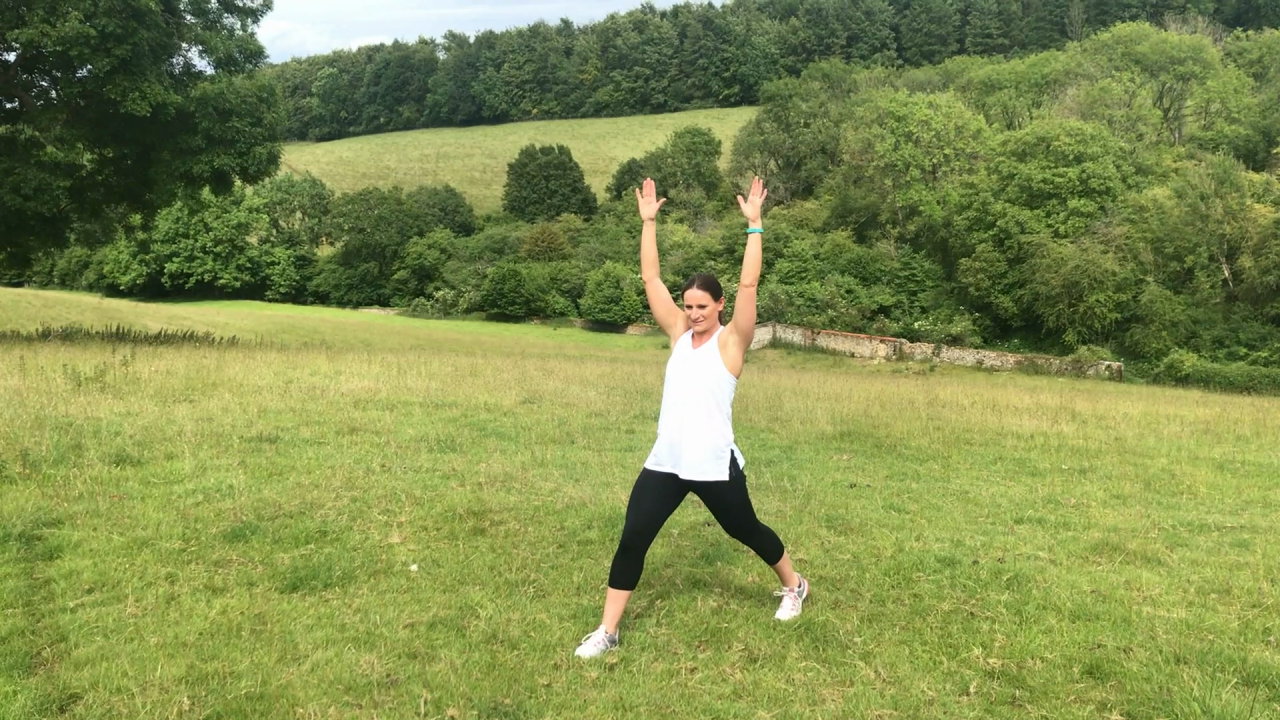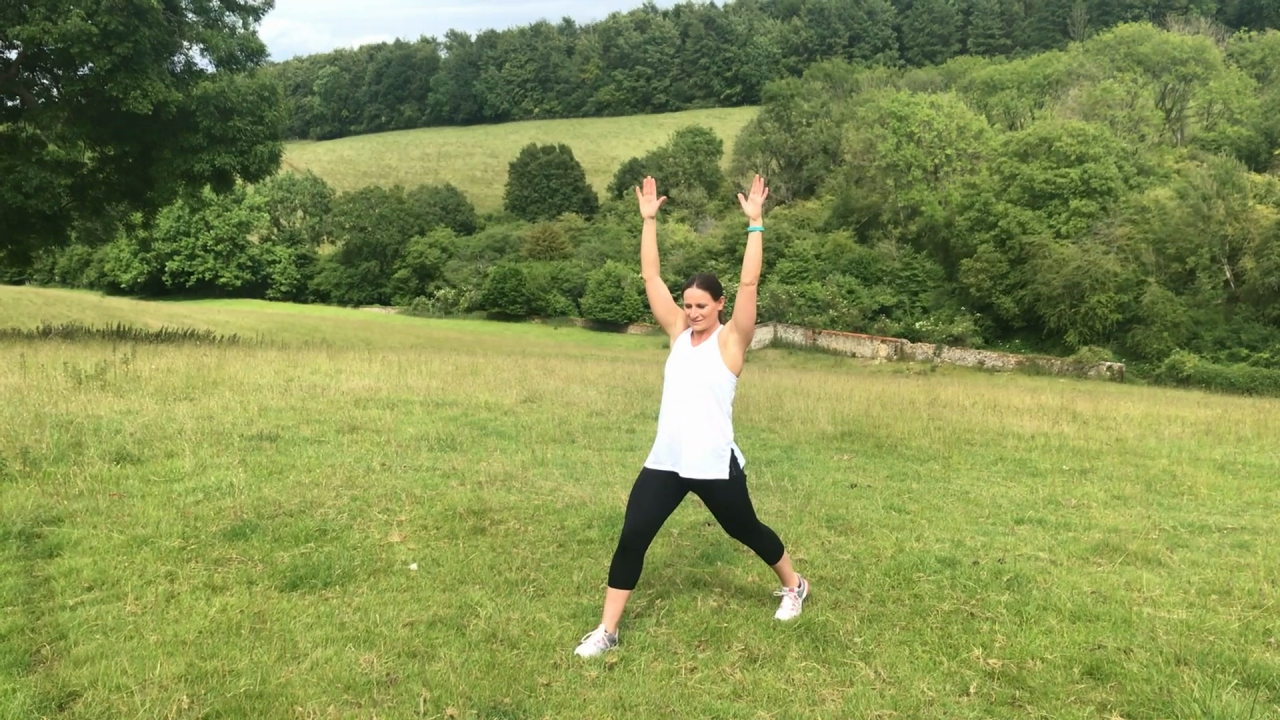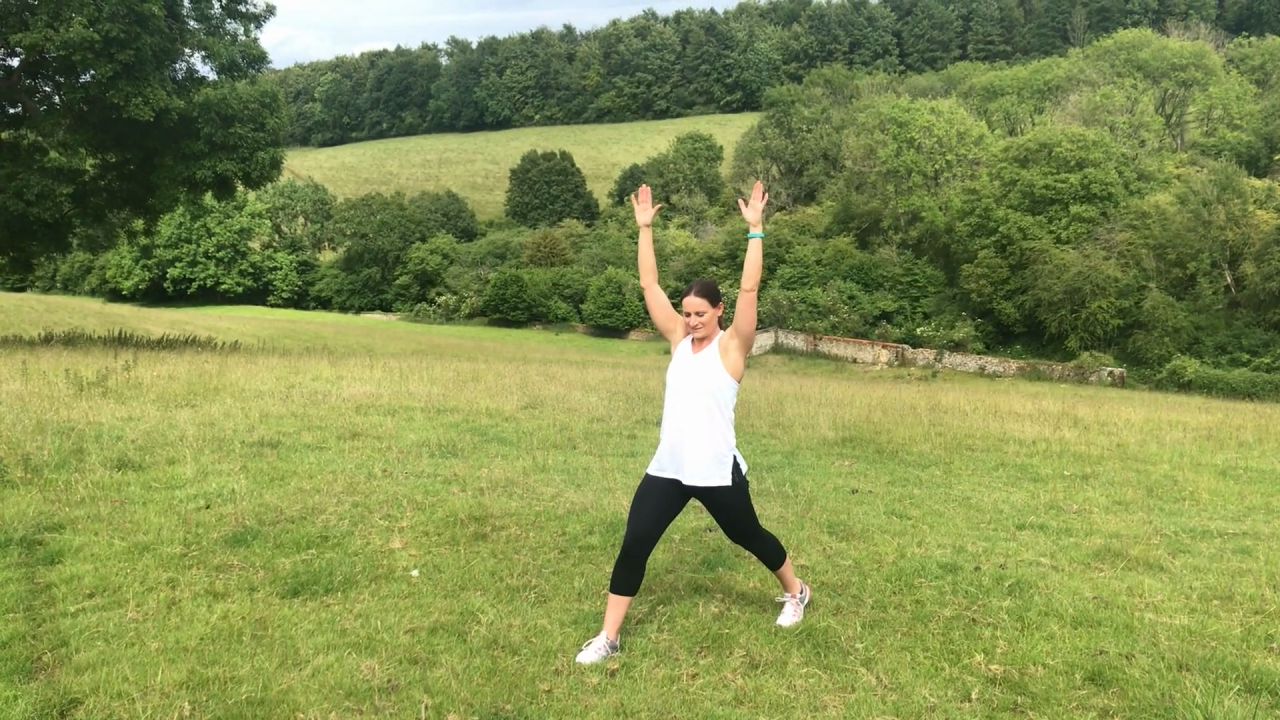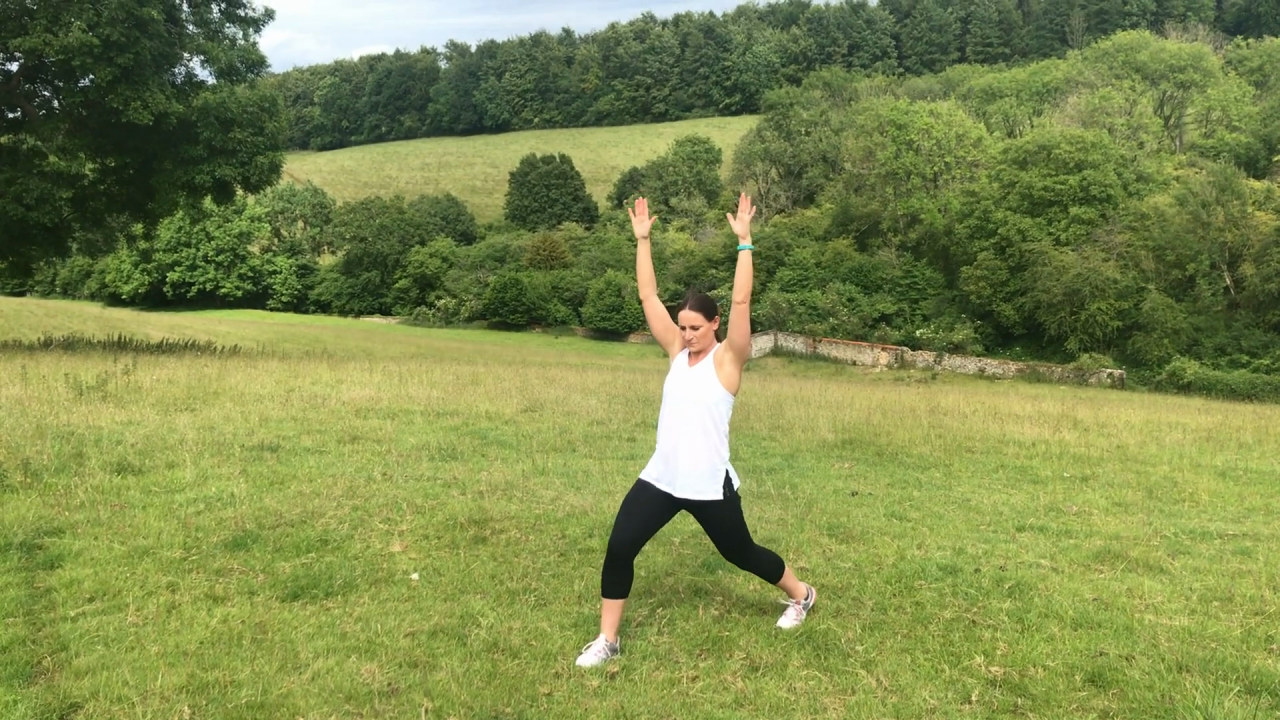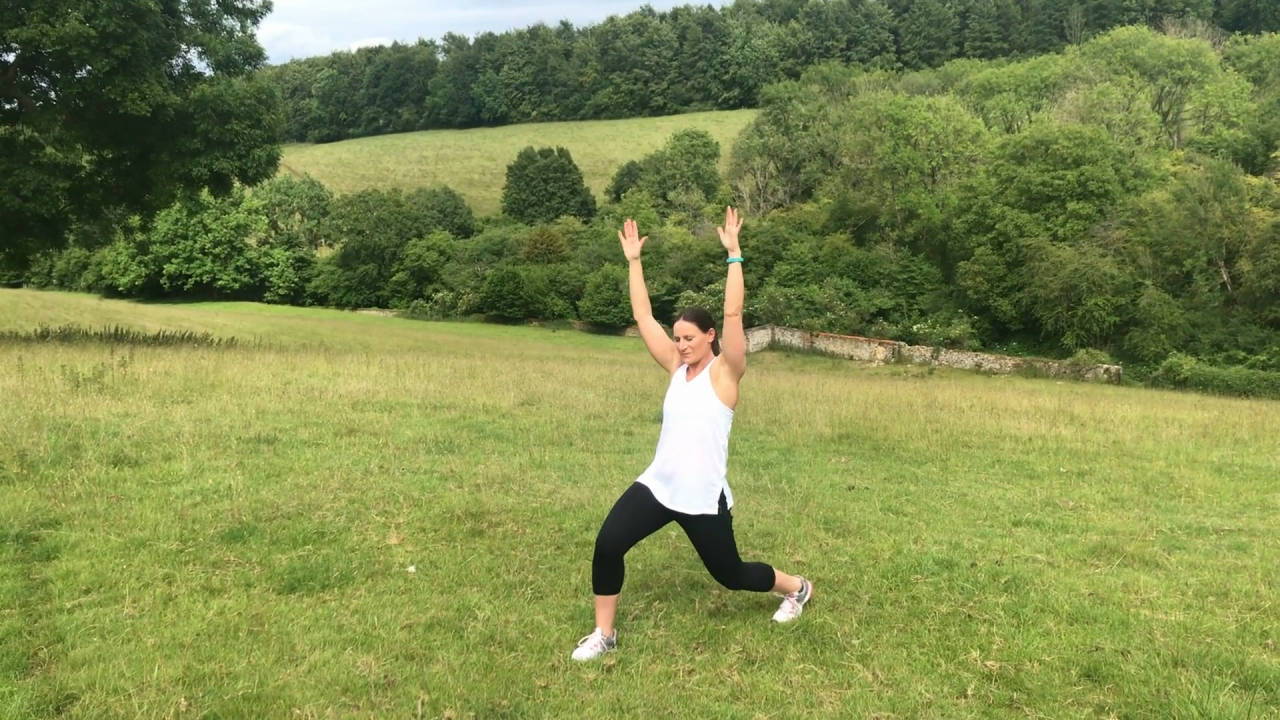
dt=0.7s
person 1, frame 1
left shoulder: (731, 341)
right shoulder: (679, 332)
left elbow: (749, 285)
right elbow: (651, 278)
left wrist: (754, 224)
right wrist: (648, 221)
left hip: (715, 466)
right hip: (666, 462)
left knee: (747, 531)
right knee: (632, 540)
left ankle: (794, 585)
right ankle: (607, 632)
person 1, frame 2
left shoulder: (731, 340)
right shoulder: (678, 332)
left elbow: (749, 283)
right elbow: (651, 277)
left wrist: (755, 222)
right wrist: (648, 220)
left hip: (715, 465)
right hip: (665, 461)
left knee: (747, 531)
right knee: (631, 539)
left ankle: (794, 585)
right ankle: (606, 631)
person 1, frame 3
left shoulder: (731, 346)
right shoulder: (679, 338)
left elbow: (748, 289)
right elbow: (649, 284)
left wrist: (755, 229)
right wrist: (644, 228)
left hip: (717, 471)
right hip: (668, 468)
left knee: (750, 536)
right knee: (633, 546)
left ankle: (796, 591)
right ankle: (608, 637)
person 1, frame 4
left shoulder: (727, 359)
right shoulder: (677, 352)
left elbow: (741, 301)
right elbow: (648, 296)
left wrist: (744, 241)
right wrist: (642, 239)
left hip: (709, 484)
right hip: (661, 477)
left knee: (742, 553)
right knee: (619, 548)
left ankle: (800, 595)
right ankle: (607, 640)
person 1, frame 5
left shoulder: (724, 372)
right shoulder: (677, 367)
left elbow: (733, 313)
right elbow: (642, 316)
left wrist: (733, 254)
right wrist: (634, 260)
left hip: (704, 498)
right hip: (658, 486)
left knee: (730, 574)
right knee: (607, 545)
left ankle: (797, 588)
right ankle: (604, 633)
